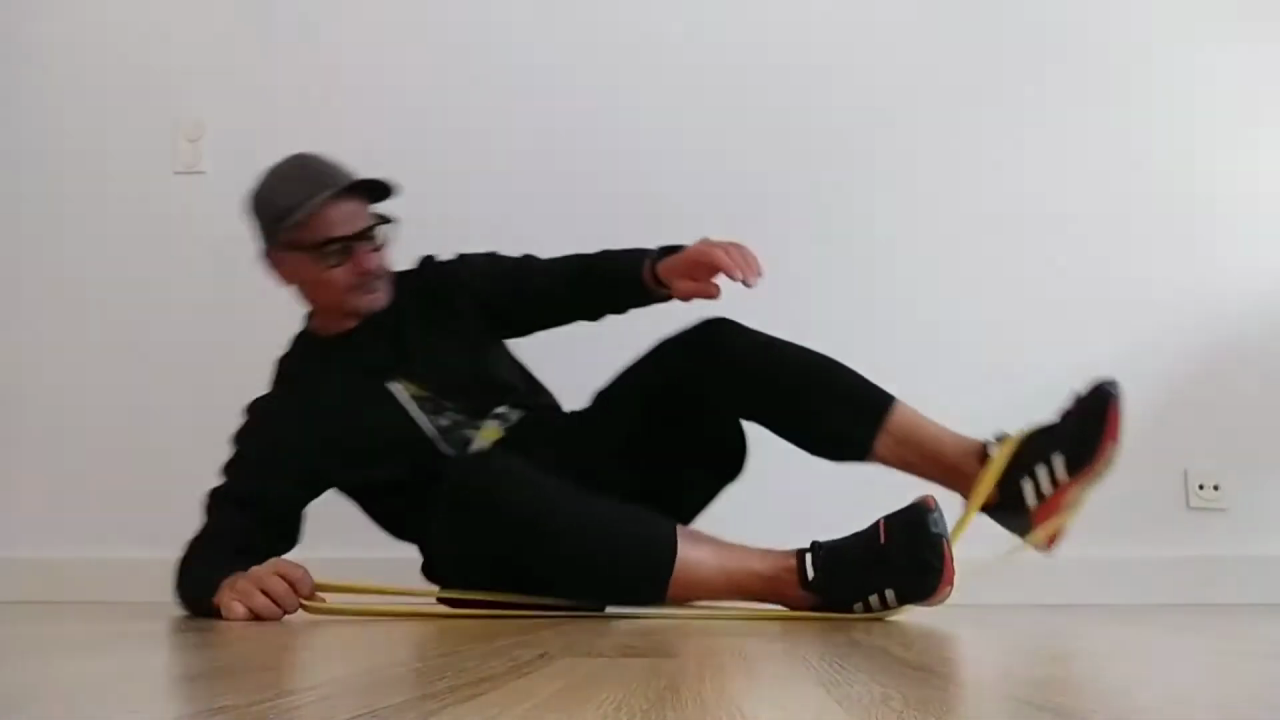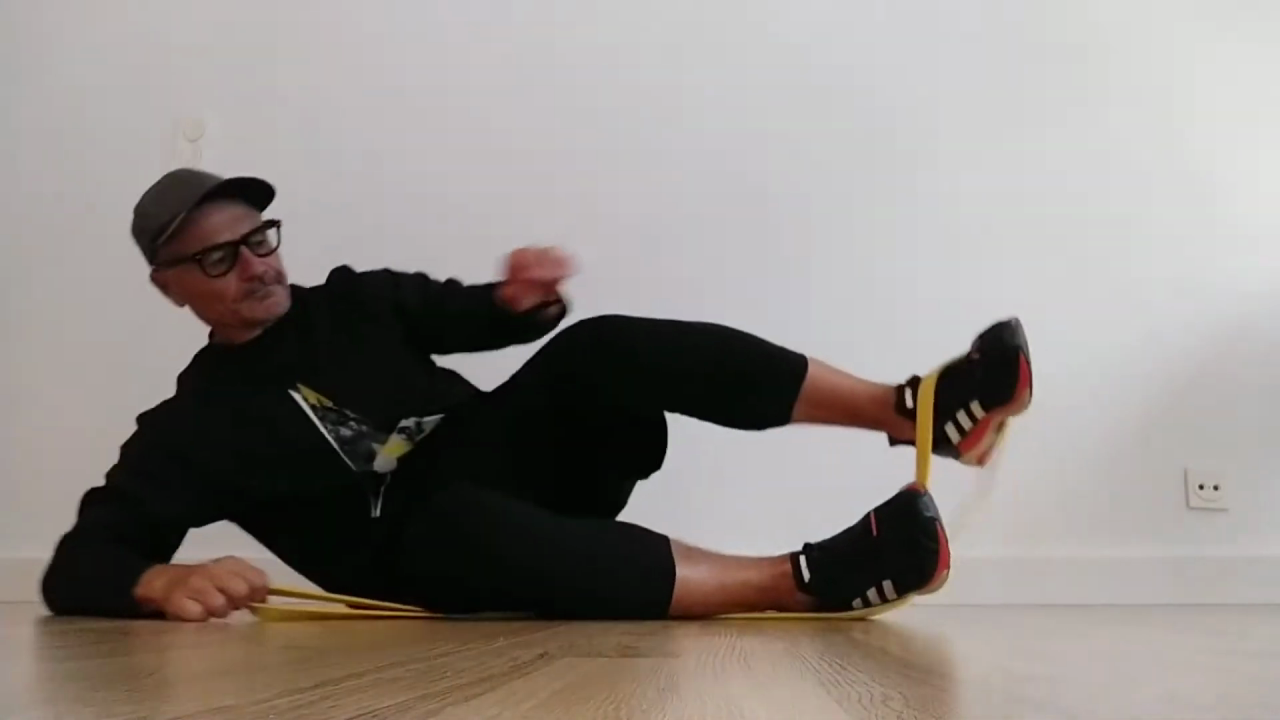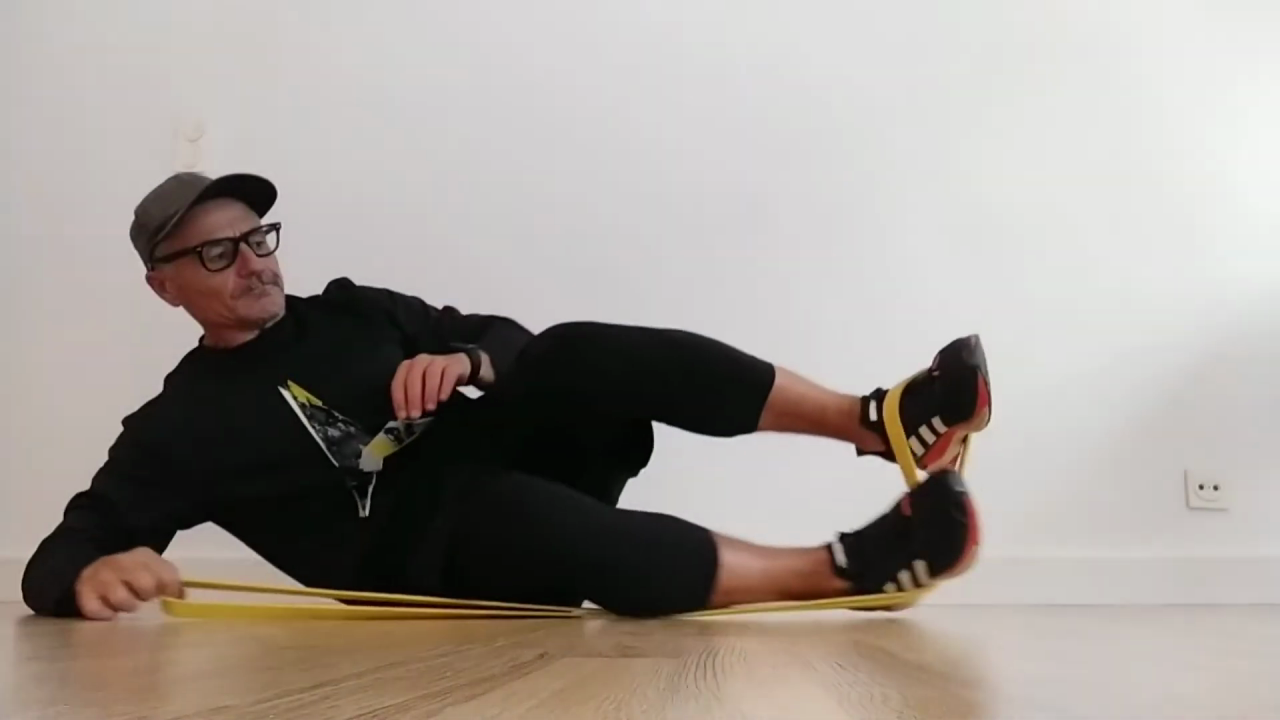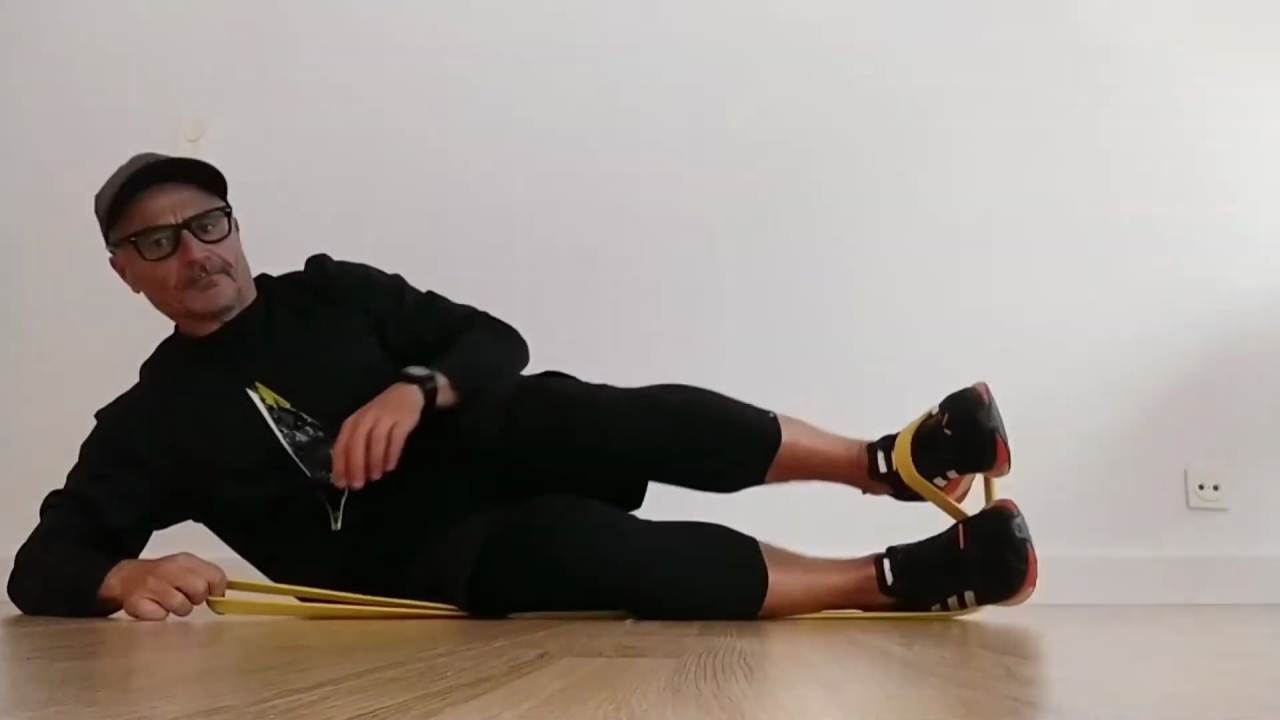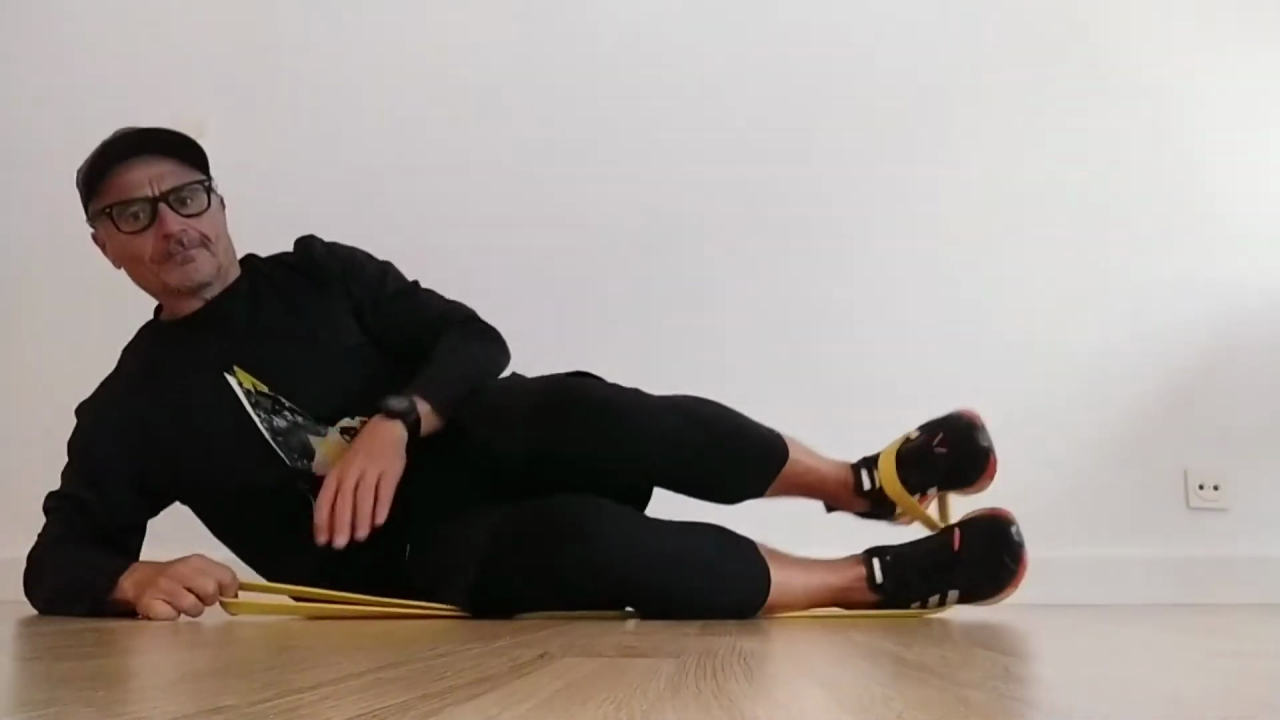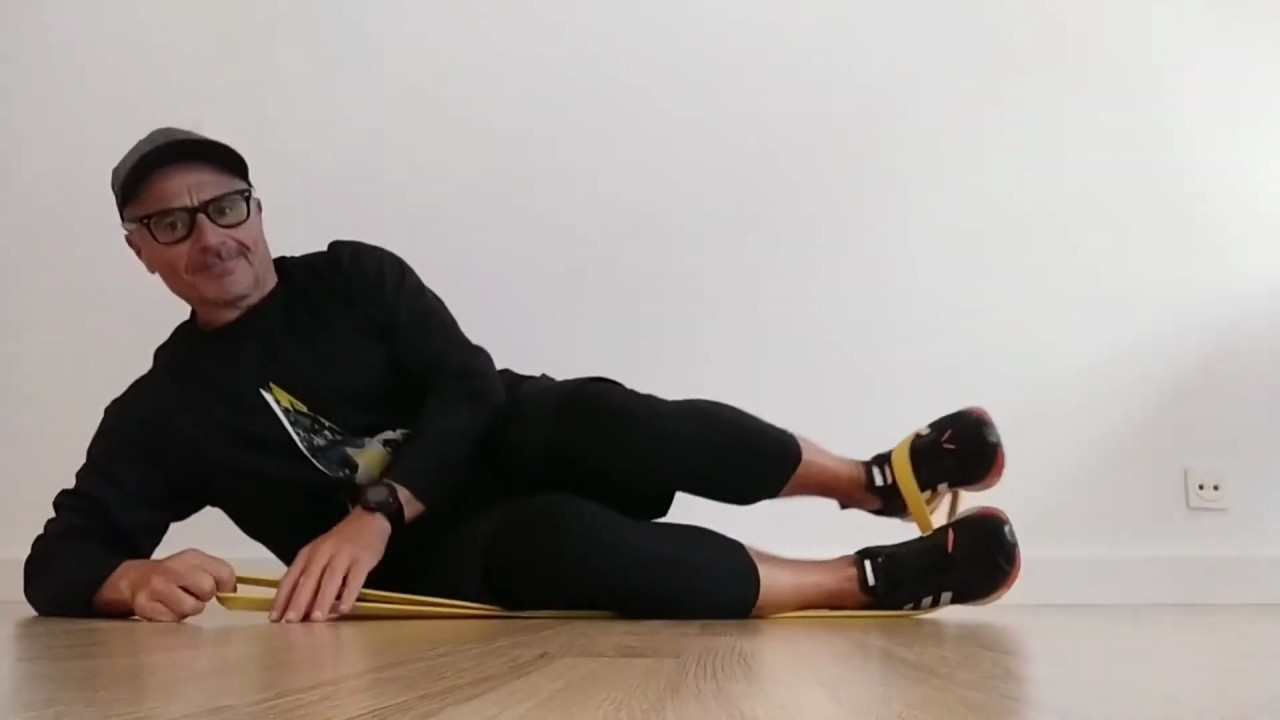
dt=0.4s
person 1, frame 1
left shoulder: (443, 290)
right shoulder: (294, 410)
left elbow: (571, 284)
right elbow: (210, 552)
left wrist: (664, 271)
right wrist: (236, 582)
left hip: (585, 477)
right hip: (501, 548)
left knee: (711, 351)
right knee: (489, 493)
left ankle: (1000, 477)
right ankle: (810, 579)
person 1, frame 2
left shoulder: (355, 301)
right shoulder: (188, 428)
left elbow: (523, 324)
right elbow: (75, 568)
left wrist: (527, 296)
right wrist: (163, 578)
left hip: (512, 462)
right hip: (431, 560)
left knee: (606, 349)
right knee: (468, 526)
left ankle: (915, 410)
right ankle: (811, 580)
person 1, frame 3
left shoulder: (351, 310)
right shoulder: (176, 427)
left elbow: (509, 337)
right elbow: (52, 562)
left wrist: (463, 360)
right wrist: (97, 572)
left hip: (494, 451)
right hip: (426, 560)
left knee: (574, 354)
right knee: (518, 515)
left ankle: (874, 423)
right ankle: (845, 564)
person 1, frame 4
left shoulder: (332, 291)
right shoulder: (146, 423)
left elbow: (495, 342)
left wrist: (415, 388)
right wrist: (127, 576)
left hip: (474, 456)
right hip: (417, 565)
left knee: (562, 416)
right knee: (568, 541)
left ankle: (886, 463)
right ankle: (891, 578)
person 1, frame 5
left shoulder: (322, 272)
right shoulder: (129, 407)
left elbow: (475, 343)
right elbow: (56, 562)
left wrist: (394, 420)
right wrist: (138, 580)
left hip: (474, 445)
right hip: (407, 561)
left knee: (594, 418)
right knee: (580, 541)
left ankle: (862, 485)
right ankle: (881, 579)
person 1, frame 6
left shoulder: (356, 275)
right shoulder: (160, 410)
left elbow: (469, 388)
right elbow: (56, 561)
left wrist: (372, 517)
right wrist: (131, 579)
left hip: (508, 445)
right hip: (439, 558)
left knee: (605, 420)
right knee: (561, 539)
left ankle: (873, 482)
right ankle: (870, 578)
